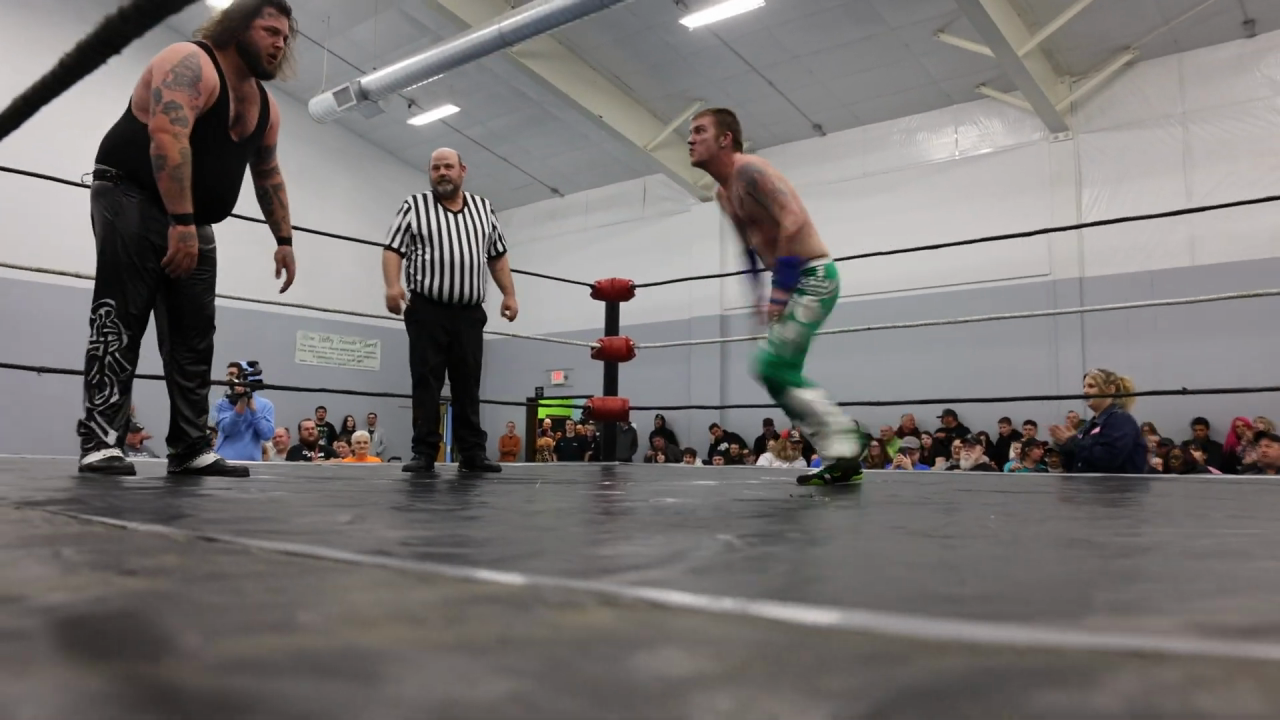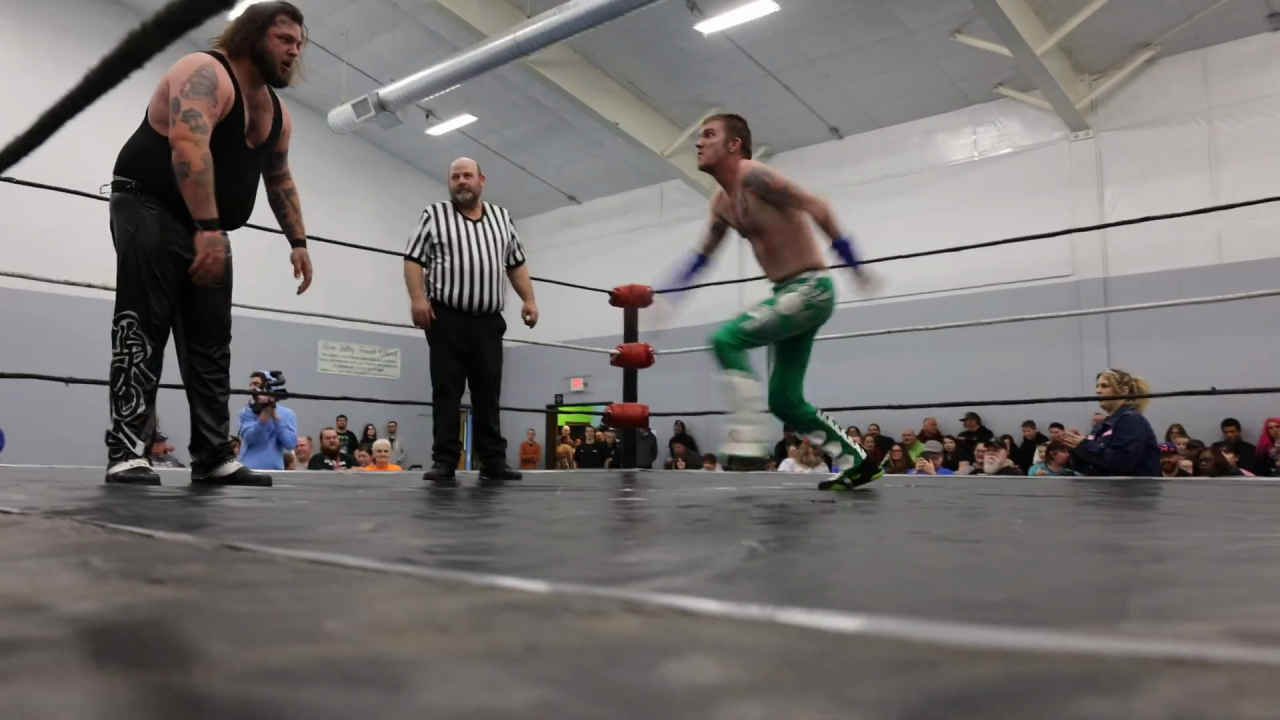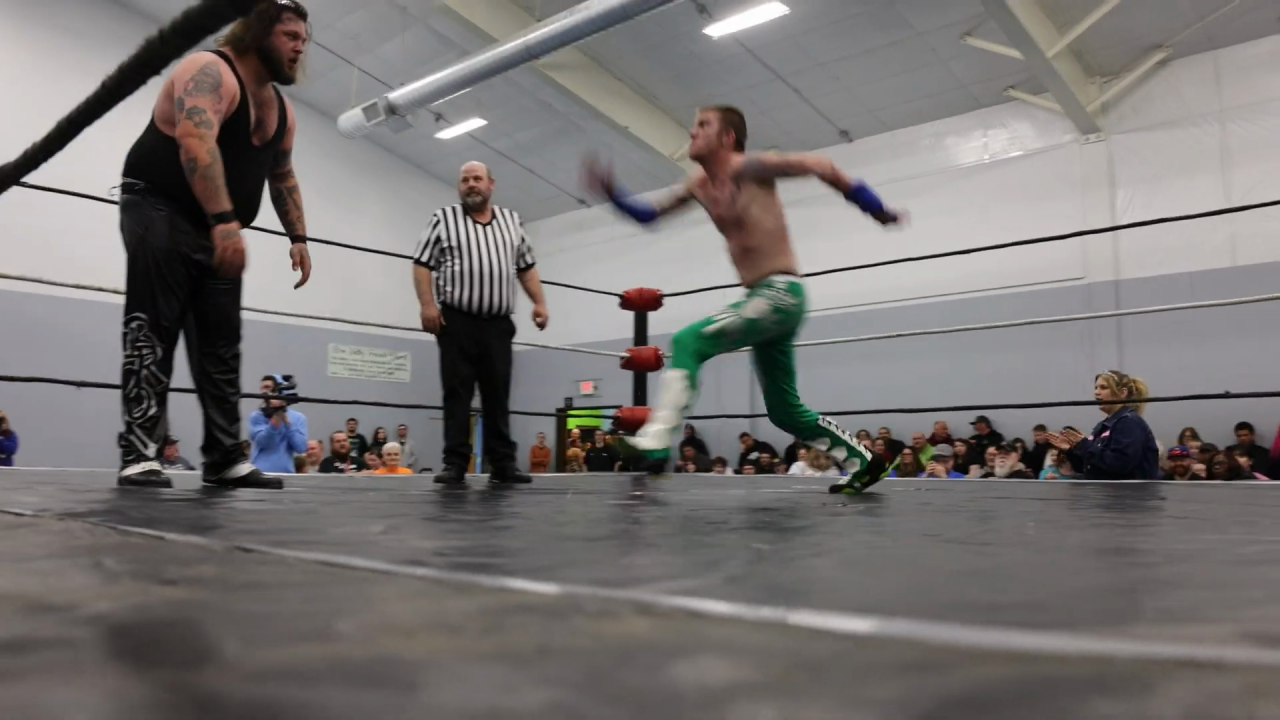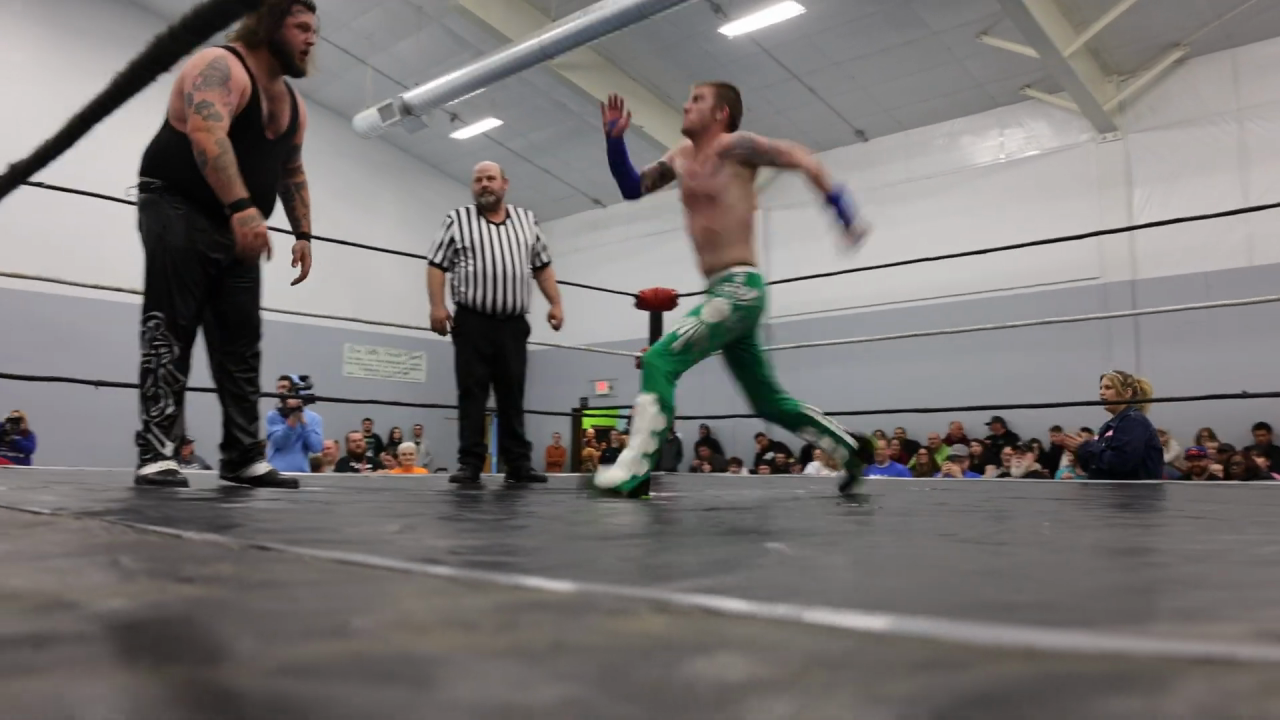
dt=0.1s
person 1, frame 1
left shoulder: (265, 107)
right shoulder: (190, 64)
left elbow: (269, 175)
right elbow: (168, 137)
left wrist: (284, 239)
right wrist: (180, 222)
left hip: (193, 222)
right hip: (132, 198)
left knee: (193, 330)
right knee: (123, 313)
left ankle: (190, 448)
right ankle: (100, 441)
person 1, frame 2
left shoulder: (276, 112)
right shoulder: (206, 73)
left elbow: (280, 180)
right elbow: (190, 147)
left wrist: (298, 241)
right wrist: (209, 228)
left hip: (210, 229)
right hip: (150, 210)
left knee: (210, 341)
right knee: (144, 325)
left ankle: (213, 456)
right ankle: (127, 454)
person 1, frame 3
left shoulder: (281, 110)
right shoulder: (211, 72)
left elbow: (283, 177)
right elbow: (196, 142)
left wrist: (298, 238)
right wrist: (224, 221)
left hip: (217, 228)
right hip: (159, 211)
left knee: (220, 342)
right knee: (154, 328)
left ankle: (225, 457)
right ankle: (139, 455)
person 1, frame 4
left shoulder: (293, 104)
right shoulder: (221, 66)
left elbow: (292, 173)
right elbow: (206, 134)
left wrist: (303, 234)
right wrist: (241, 209)
left hip: (235, 226)
right hip: (178, 210)
left knee: (240, 340)
right knee: (171, 327)
left ankle: (243, 455)
right ankle: (156, 454)
person 2, frame 1
left shoulder: (748, 169)
right shoulder: (724, 190)
left elbow: (794, 223)
left wrist: (783, 289)
right wrist: (756, 292)
left hip: (813, 279)
right hip: (784, 283)
left knee: (771, 366)
right knee: (775, 378)
left ankle: (842, 438)
right ankle: (842, 459)
person 2, frame 2
left shoulder: (754, 177)
right shoulder: (723, 199)
left elbow: (818, 206)
right elbow: (705, 252)
left wrist: (853, 263)
left hip: (811, 289)
right hip: (789, 294)
left knee: (726, 340)
right knee: (785, 400)
left ankle: (750, 438)
right ankle: (854, 462)
person 2, frame 3
left shoulder: (746, 169)
right shoulder: (700, 183)
left elbow: (819, 165)
right elbow: (650, 214)
left wrist: (875, 208)
right wrist: (612, 191)
left hip: (781, 295)
right hip: (761, 298)
left knee: (687, 344)
right knee: (783, 409)
left ankle: (657, 441)
right ankle: (860, 460)
person 2, frame 4
left shoulder: (736, 148)
right shoulder: (683, 157)
left elbow: (807, 162)
right elbow: (631, 187)
left wrist: (845, 214)
right wrist: (615, 137)
left hip: (739, 289)
right hip: (721, 294)
left knee: (659, 361)
right knee: (770, 403)
left ankle: (633, 470)
right ankle: (844, 447)
person 3, frame 1
left shoulder: (483, 208)
right shoulder: (414, 206)
left elbow: (497, 256)
right elbow: (393, 249)
left wrist: (509, 294)
right wrist: (393, 284)
left hip: (470, 313)
right hip: (427, 311)
left knee: (468, 384)
right knee: (426, 380)
left ankle: (473, 452)
right ankle: (424, 452)
person 3, frame 2
left shoulder: (502, 218)
right shoulder: (433, 215)
left elbow: (516, 264)
right elbow: (413, 260)
left wrist: (529, 299)
right wrist: (418, 298)
left hip: (489, 321)
right hip: (446, 319)
left knee: (488, 391)
right knee: (446, 389)
left ankle: (493, 460)
right ankle: (444, 460)
person 3, frame 3
left shoulder: (511, 221)
right shoulder: (443, 219)
left elbow: (526, 267)
right elbow: (423, 264)
left wrist: (539, 302)
right wrist: (427, 303)
left hip: (498, 324)
right hip: (456, 322)
left knee: (497, 394)
right knee: (457, 392)
left ankle: (503, 463)
right ankle: (455, 463)
person 3, frame 4
left shoulder: (527, 220)
right shoulder: (457, 219)
left elbow: (542, 267)
right elbow: (437, 265)
left wrist: (555, 303)
right wrist: (437, 305)
left hip: (513, 324)
right hip: (472, 322)
left knee: (512, 393)
right knee: (472, 391)
left ankle: (519, 463)
right ankle: (470, 463)
